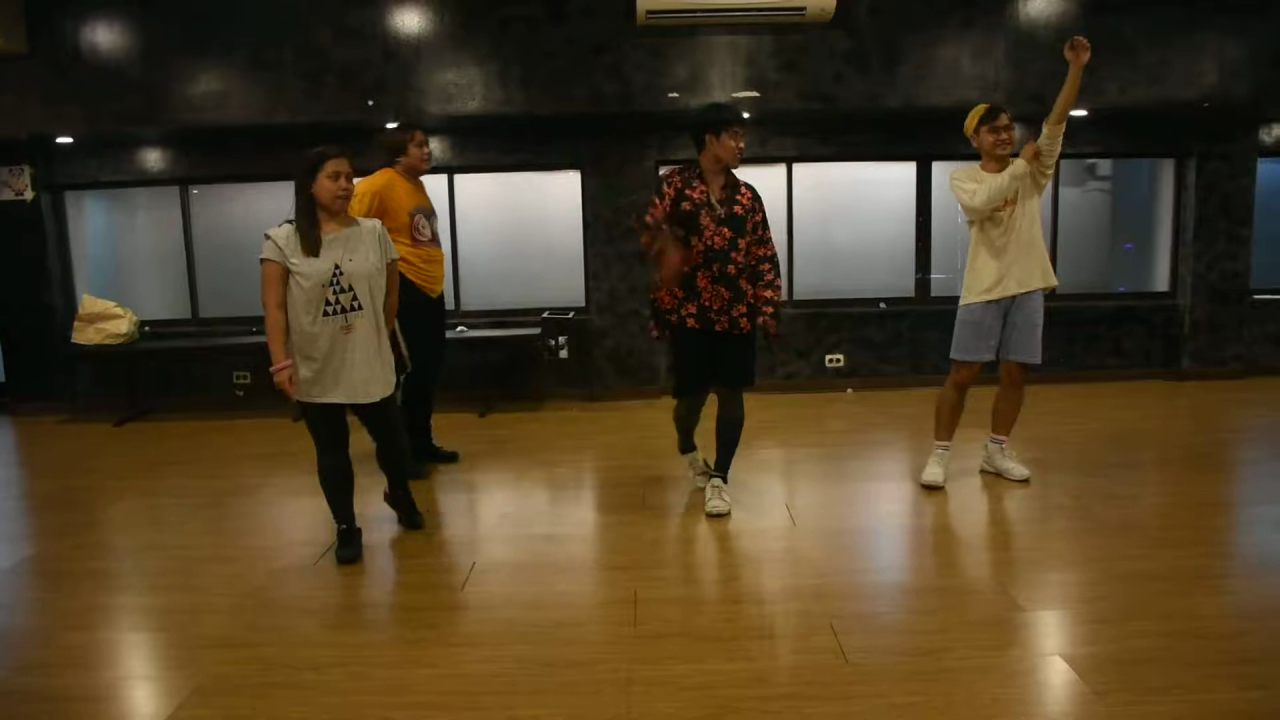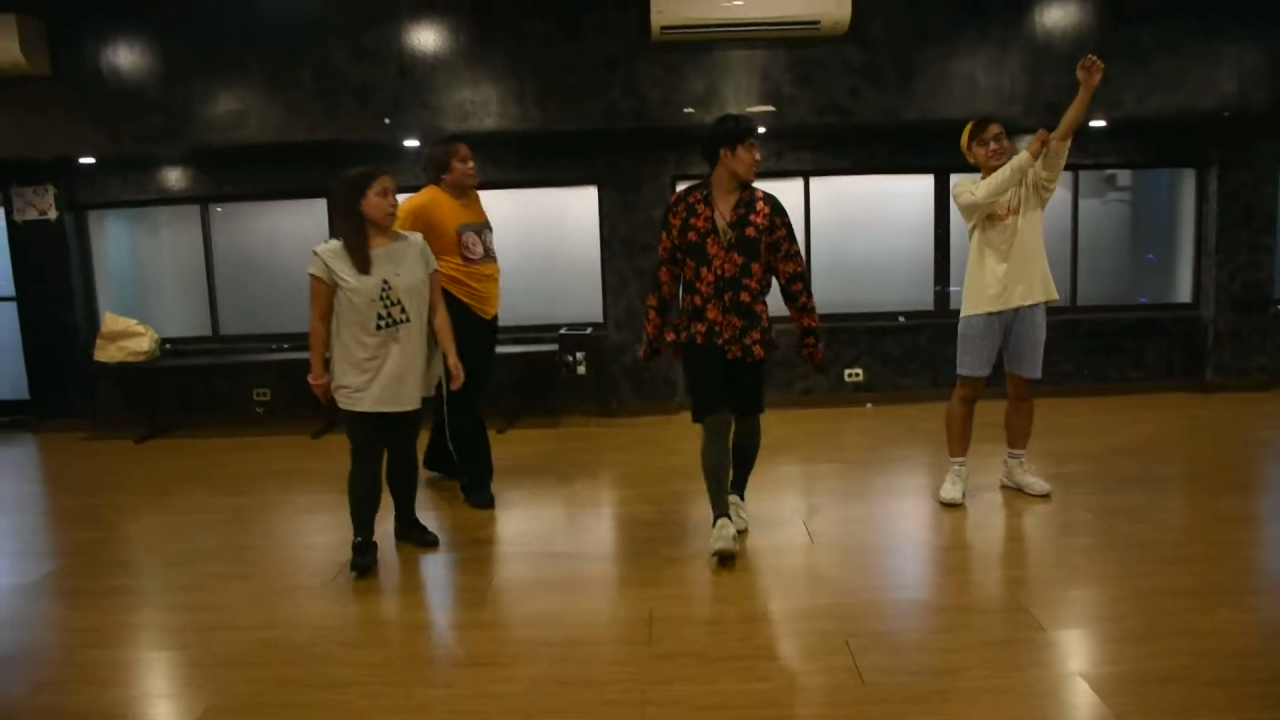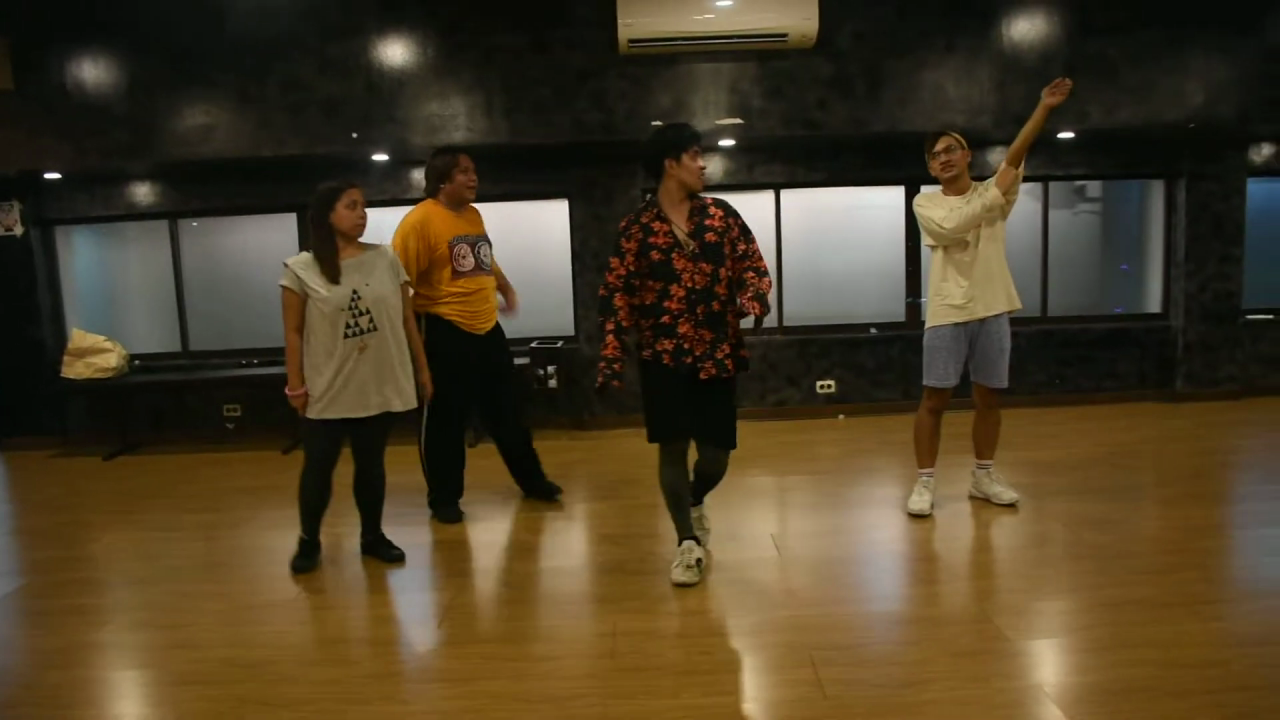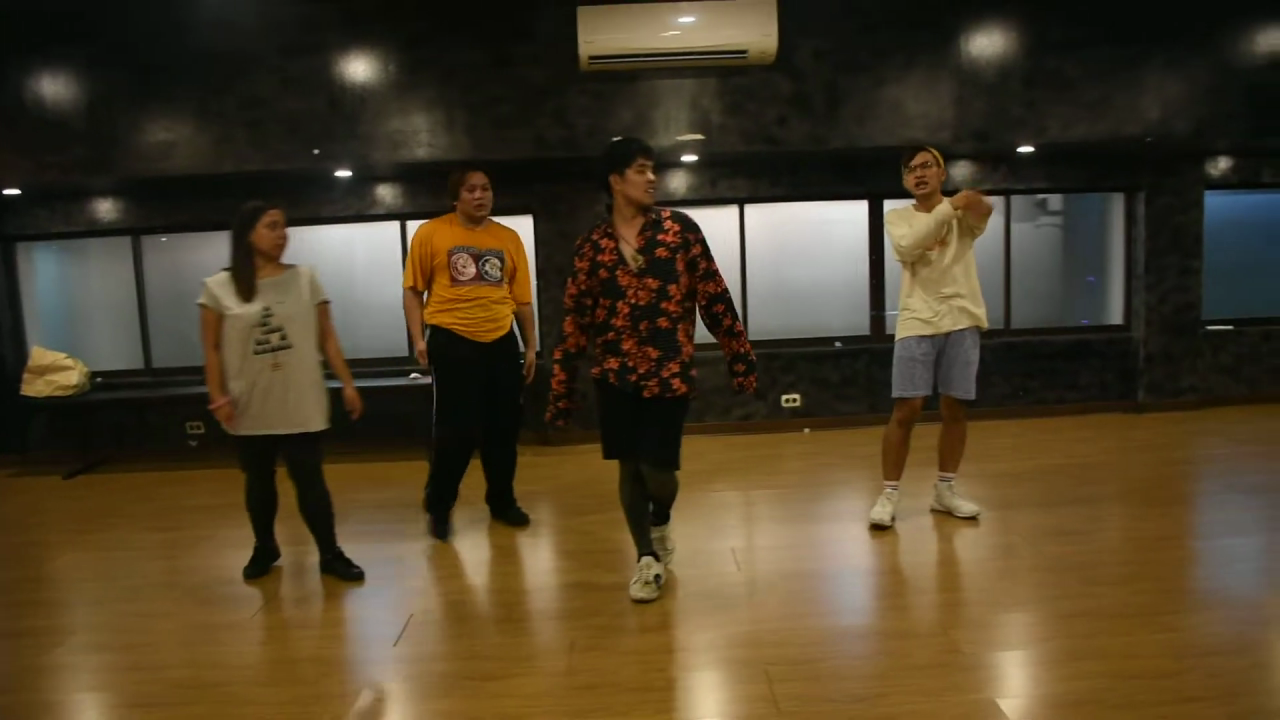
dt=0.5s
person 1, frame 1
left shoulder: (745, 194)
right shoulder: (675, 184)
left elbow: (765, 256)
right elbow: (654, 231)
left wrist: (768, 303)
right wrist: (668, 253)
left hip: (737, 312)
right hip: (687, 311)
left knee: (732, 394)
right knee: (691, 394)
left ankle: (718, 479)
right ankle: (686, 447)
person 1, frame 2
left shoulder: (767, 209)
right shoulder: (684, 205)
left elbow: (792, 274)
right elbow: (667, 271)
left wrist: (808, 332)
right wrist: (656, 330)
left hip: (751, 334)
right hip: (702, 335)
left knee: (747, 418)
right knee: (715, 424)
left ankle: (736, 495)
right ankle: (721, 520)
person 1, frame 3
left shoulder: (722, 215)
right shoulder: (635, 228)
left elbow: (753, 267)
right elbow: (617, 295)
left wrist: (754, 294)
right wrist: (611, 356)
left hip: (718, 356)
right hip: (663, 358)
left knee: (716, 453)
right knee: (672, 449)
left ankle: (695, 502)
right ankle: (688, 542)
person 1, frame 4
left shoulder: (681, 228)
right shoulder: (591, 245)
left elbow: (713, 296)
right elbow: (575, 318)
left wrist: (740, 354)
right wrist: (561, 386)
left hip: (669, 372)
right hip: (614, 374)
left knee: (658, 469)
right knee: (630, 467)
left ankle: (660, 522)
right ankle: (647, 558)
person 2, frame 1
left shoulder: (1033, 172)
right shoulder: (963, 177)
left elbow: (1055, 124)
right elbow: (980, 202)
left wrist: (1077, 68)
right wrist: (1020, 165)
left hip: (1027, 287)
right hip: (983, 289)
left knee: (1014, 374)
right knee: (963, 374)
left ankle: (996, 451)
right ankle: (940, 454)
person 2, frame 2
left shoulder: (1034, 184)
right shoulder: (964, 190)
left elbow: (1062, 138)
right elbow: (986, 195)
left wrist: (1087, 88)
right wrist: (1027, 155)
left hip: (1029, 299)
right hip: (983, 302)
left knee: (1021, 388)
right knee: (968, 388)
left ankle: (1015, 466)
right ankle: (957, 471)
person 2, frame 3
left shoulder: (995, 192)
right shoulder: (925, 203)
left elbow: (1015, 155)
right elbow: (951, 228)
left wrist: (1044, 108)
right wrist: (993, 193)
left hip: (992, 310)
right hip: (947, 312)
left knee: (988, 397)
right knee: (935, 399)
left ankle: (983, 477)
right ankle: (924, 482)
person 2, frame 4
left shoulder: (962, 214)
right shoulder: (896, 217)
left elbow: (982, 209)
right elbow: (908, 246)
left wrist: (974, 203)
right wrist: (948, 207)
left hip: (961, 323)
right hip: (917, 324)
left knee: (955, 410)
right knee: (905, 411)
left ankle: (945, 490)
right ankle: (889, 494)
person 3, frame 1
left shoulder: (374, 233)
right shoulder: (282, 242)
left elbow: (390, 295)
right elbow: (274, 307)
right wrist: (281, 362)
left hip: (370, 364)
right hip: (315, 369)
left knee: (391, 436)
right knee: (331, 449)
left ankle: (400, 495)
right ankle: (347, 529)
person 3, frame 2
left shoulder: (416, 247)
right shoulder: (330, 257)
left elbow: (436, 307)
right elbow: (320, 320)
left wrist: (451, 355)
right wrist: (318, 373)
left hip: (409, 375)
right hip: (359, 380)
left knee: (404, 453)
right knee: (365, 459)
left ankle: (407, 522)
right ankle: (363, 542)
person 3, frame 3
left shoulder: (385, 259)
right shoulder: (300, 269)
left elbow: (406, 319)
right elbow: (293, 333)
left wrist: (421, 367)
right wrist: (295, 384)
left hip: (380, 385)
right hip: (327, 391)
left knee: (371, 463)
right knee: (319, 466)
left ankle: (372, 536)
right ankle: (309, 540)
person 3, frame 4
left shoulder: (304, 279)
right shoulder: (218, 288)
left elbow: (327, 338)
right elbow: (212, 349)
left wrist: (347, 383)
right wrist: (218, 398)
left hip: (300, 403)
right hip: (250, 407)
left knee: (309, 479)
right knee: (258, 480)
left ankle: (330, 553)
right ankle: (265, 547)
person 4, frame 1
left shoulder: (417, 185)
right shoulder: (379, 186)
left hip: (431, 291)
right hip: (402, 291)
left knee: (427, 372)
right knee: (414, 373)
left ankle: (420, 444)
right ankle: (404, 448)
person 4, frame 2
left shoulder: (472, 197)
right shoulder: (424, 205)
left hip: (485, 310)
right hip: (453, 310)
left knee: (469, 395)
right knee: (463, 399)
left ankle: (440, 458)
right ankle: (475, 481)
person 4, frame 3
left shoulder: (473, 216)
right shoulder: (419, 222)
left wrist: (505, 286)
left hip: (488, 329)
right hip: (445, 333)
left knee: (508, 411)
right knee: (446, 419)
left ankle: (532, 479)
right ankle: (443, 498)
person 4, frame 4
left shoulder: (509, 238)
right shoulder: (430, 233)
left elbow: (522, 298)
right elbow: (413, 290)
left wrist: (530, 346)
right wrist: (418, 338)
left hip: (501, 343)
right hip: (451, 342)
left knee: (503, 428)
right knee: (456, 429)
left ankle: (503, 501)
right ankle: (439, 507)
